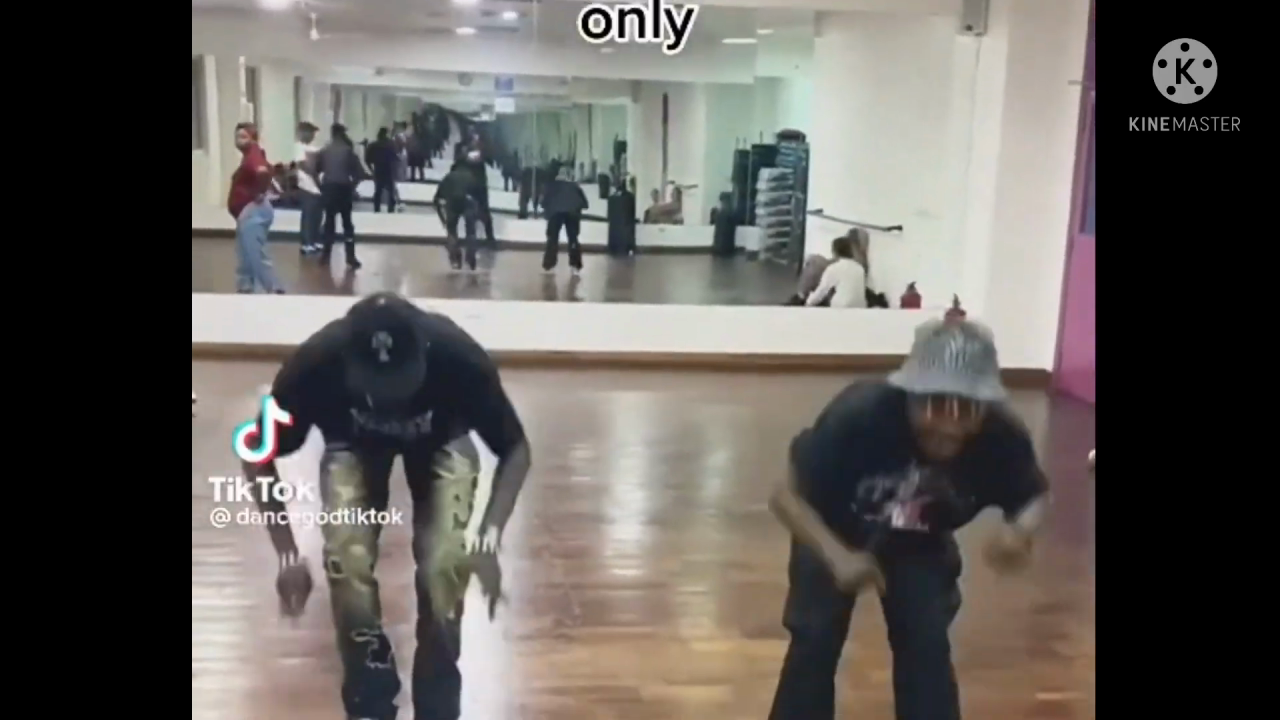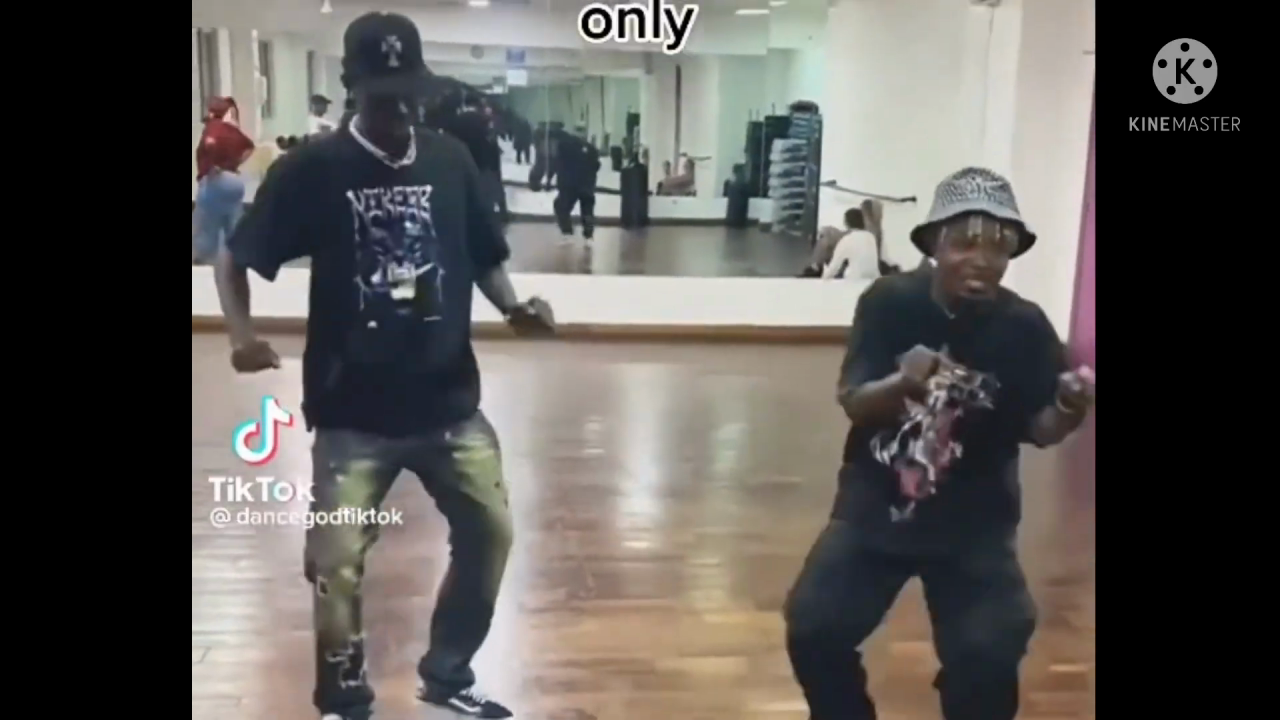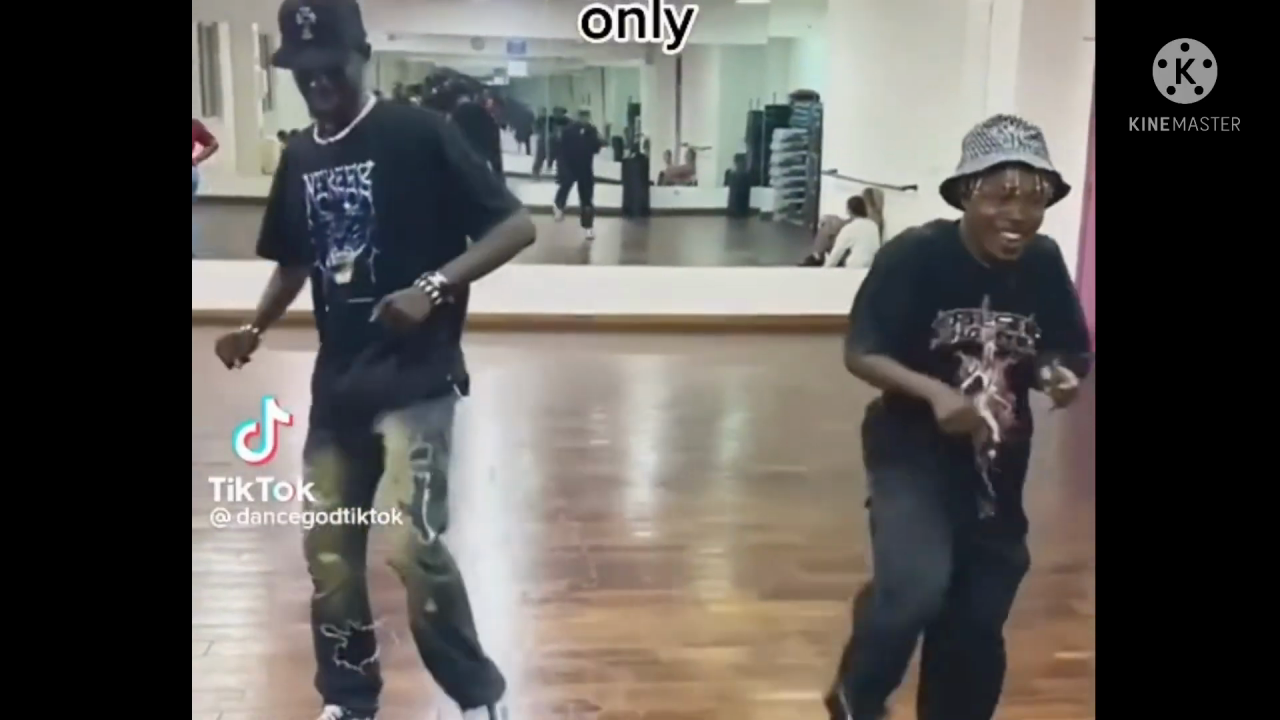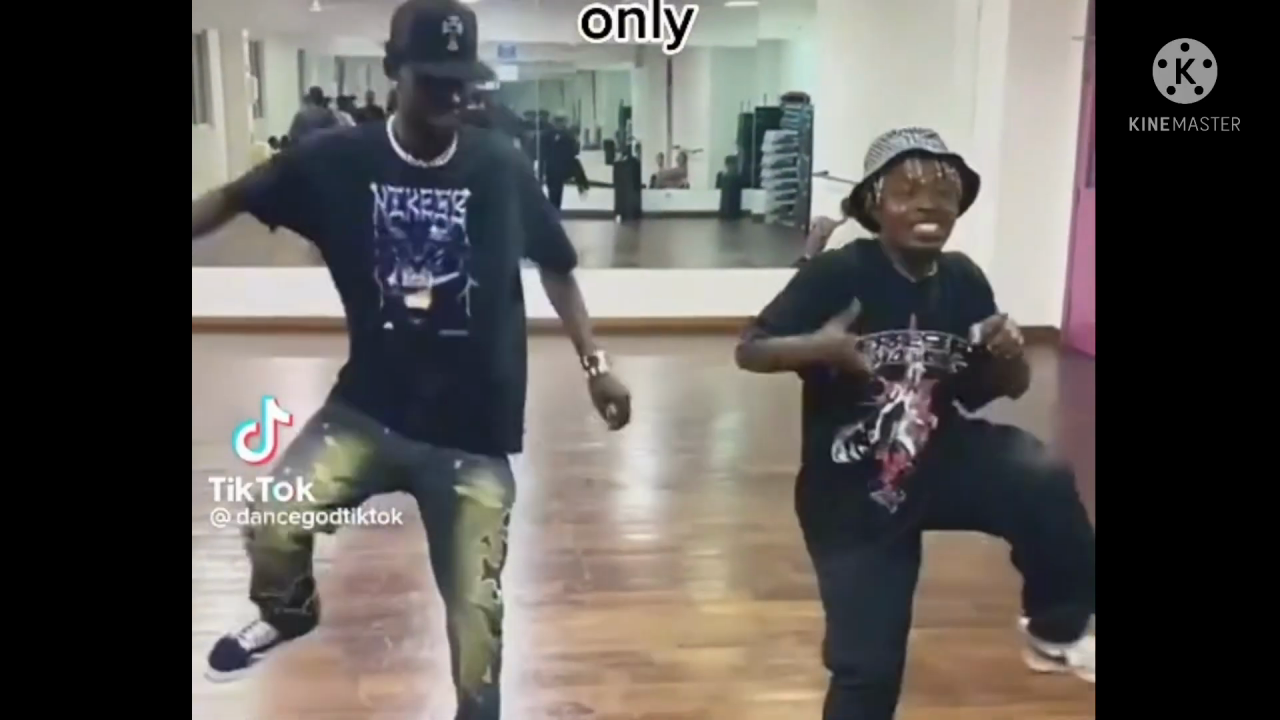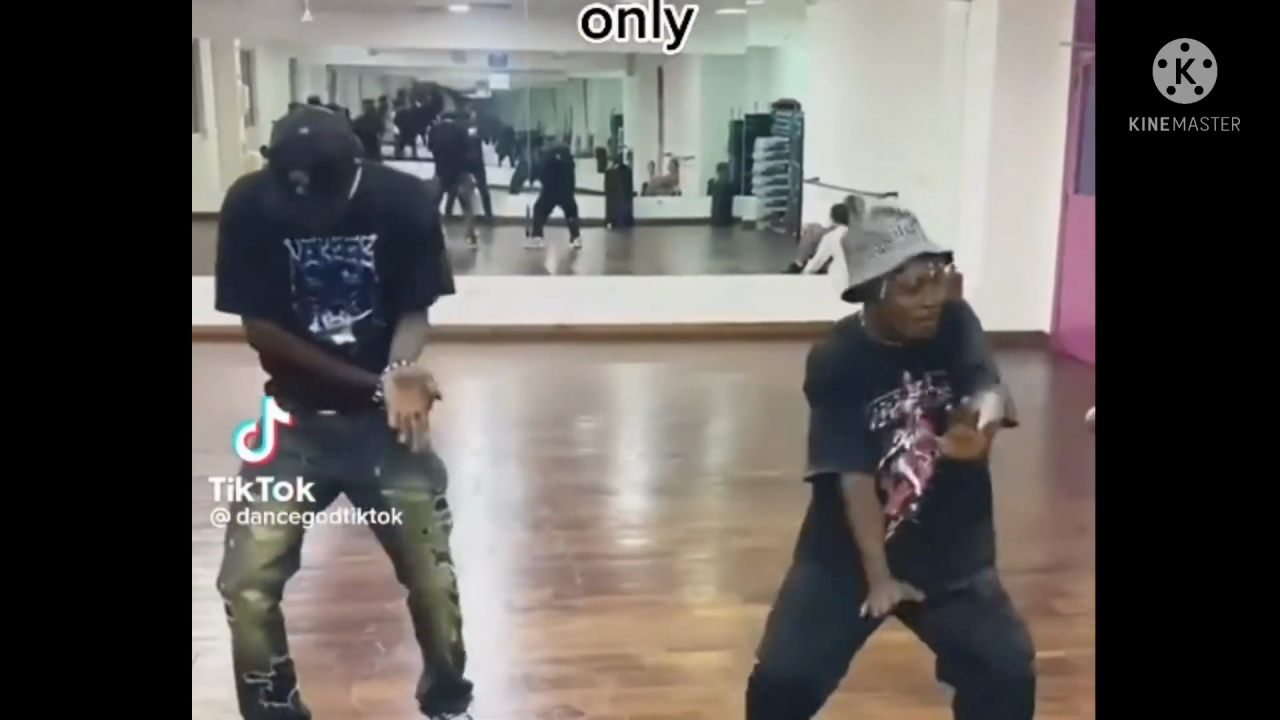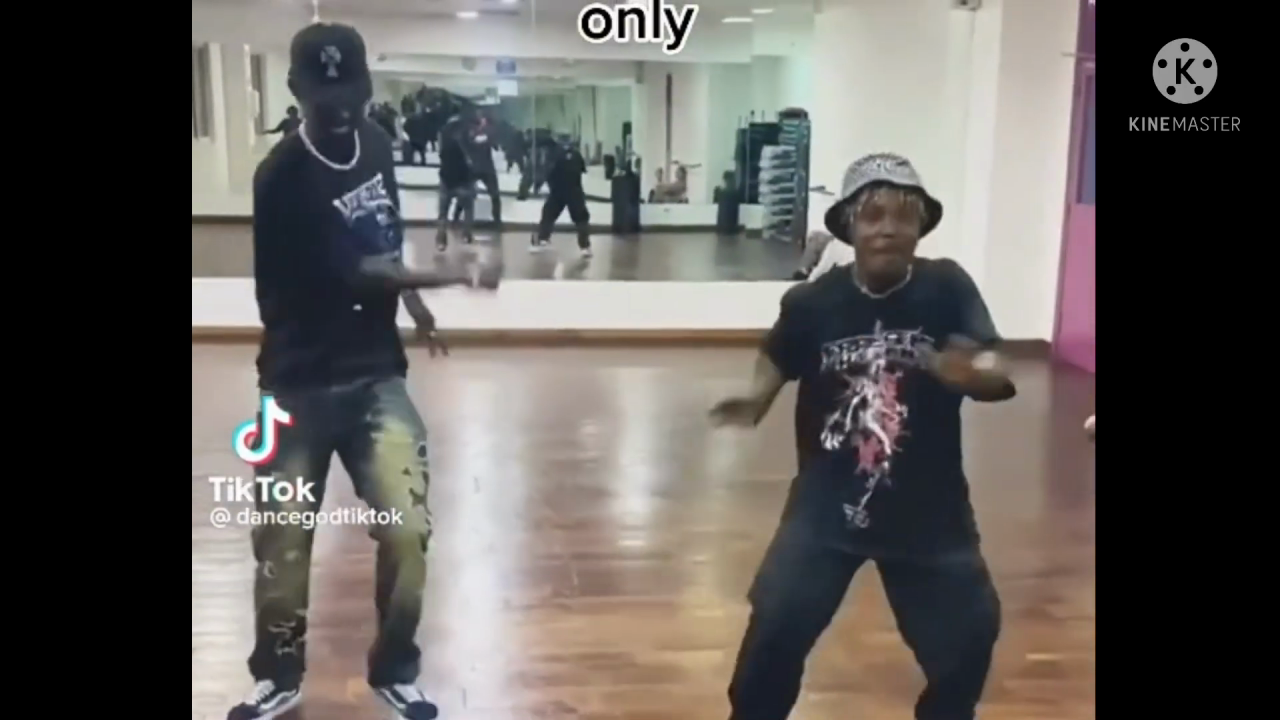
dt=0.7s
person 1, frame 1
left shoulder: (459, 360)
right shoulder: (315, 365)
left elbow: (515, 449)
right elbow: (264, 459)
left wrist: (489, 535)
right wrist: (287, 553)
left hip: (441, 439)
right hip: (353, 441)
left knee: (441, 568)
right knee: (347, 560)
person 1, frame 2
left shoulder: (454, 165)
right shoulder: (309, 171)
left elbow: (487, 260)
right elbow: (235, 260)
left wrist: (513, 306)
right wrist: (241, 332)
left hip: (448, 401)
right hip: (353, 409)
left knee: (488, 537)
right knee: (336, 569)
person 1, frame 3
left shoulder: (420, 135)
right shoulder: (298, 159)
left elbow: (516, 225)
left wrist: (432, 286)
right wrist: (253, 327)
left hip: (416, 373)
right hip: (338, 380)
left knee: (410, 547)
right knee: (328, 552)
person 1, frame 4
left shoulder: (503, 164)
right shoulder: (336, 158)
left elbow: (556, 267)
right elbow: (235, 197)
left wrist: (594, 364)
left hip: (474, 428)
right hip: (370, 403)
left knee: (477, 611)
right knee: (275, 526)
right ankle: (286, 614)
person 1, frame 5
left shoulder: (402, 201)
right shoulder: (249, 206)
left elbow: (415, 309)
right elbow: (257, 325)
left wrist: (404, 371)
right wrist: (370, 385)
left hip: (387, 423)
right hip: (299, 419)
left knee: (433, 584)
right knee: (247, 585)
person 1, frame 6
left shoulder: (370, 146)
right shoulder: (283, 176)
right elbow: (361, 270)
left wrist: (415, 307)
right wrist: (463, 277)
left hip: (376, 376)
right hip: (298, 380)
left knee: (404, 530)
right knee: (283, 541)
person 2, frame 1
left shoulder: (1003, 436)
right shoulder: (859, 414)
left elbow: (1033, 496)
right elbow: (788, 495)
left wrist: (1020, 530)
right wrist: (836, 556)
right hip: (836, 526)
left knee: (926, 648)
right knee: (814, 637)
person 2, frame 2
left shoulder: (1026, 327)
right shoulder: (890, 301)
left elbow: (1044, 430)
right elbow: (854, 404)
left wrist: (1076, 404)
right wrist: (902, 382)
left hip: (974, 524)
right hip: (876, 505)
left knee: (989, 650)
right knee: (815, 625)
person 2, frame 3
left shoulder: (1044, 262)
right shoulder: (914, 255)
left elbow: (1067, 351)
right elbow: (860, 353)
left wrist: (1059, 376)
right wrist: (933, 392)
left hip: (994, 475)
right hip: (914, 451)
left knee: (974, 633)
right knee: (912, 596)
person 2, frame 4
left shoulder: (963, 282)
right shoulder: (832, 275)
left elbow: (997, 388)
right elbow: (750, 348)
left wrist: (1007, 351)
right wrist: (816, 348)
left hip: (940, 465)
right hip: (846, 494)
left knee: (1041, 486)
right knee: (867, 665)
left ankle: (1056, 630)
person 2, frame 5
left shoulder: (954, 323)
right shoulder: (834, 360)
left elbow: (988, 389)
right elbow: (851, 474)
left wrist: (982, 422)
right wrist: (878, 578)
left hip: (949, 544)
right hip: (846, 545)
left knee: (1005, 670)
right knee: (784, 673)
person 2, frame 6
left shoulder: (949, 289)
right shoulder: (816, 299)
left elbow: (999, 378)
right elbow: (779, 353)
left wrist: (978, 370)
right wrist: (757, 401)
left hip: (928, 504)
right hip: (831, 497)
left knee: (968, 630)
right knee: (779, 616)
